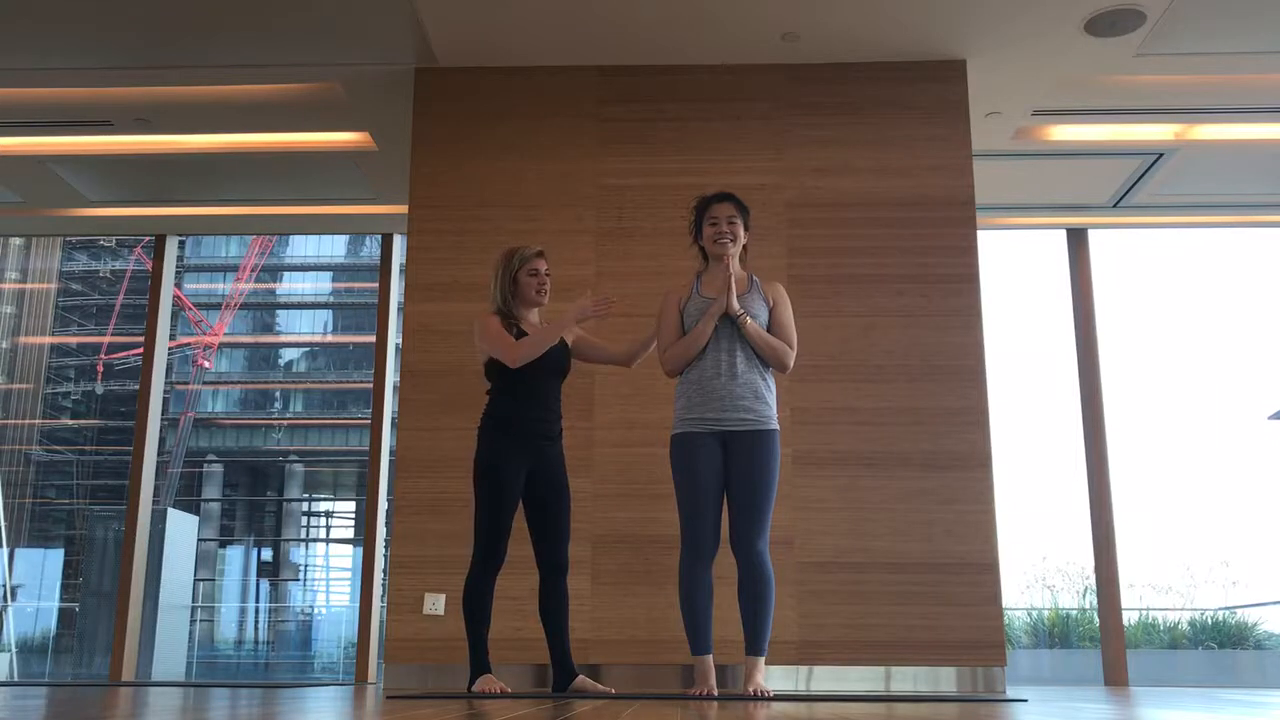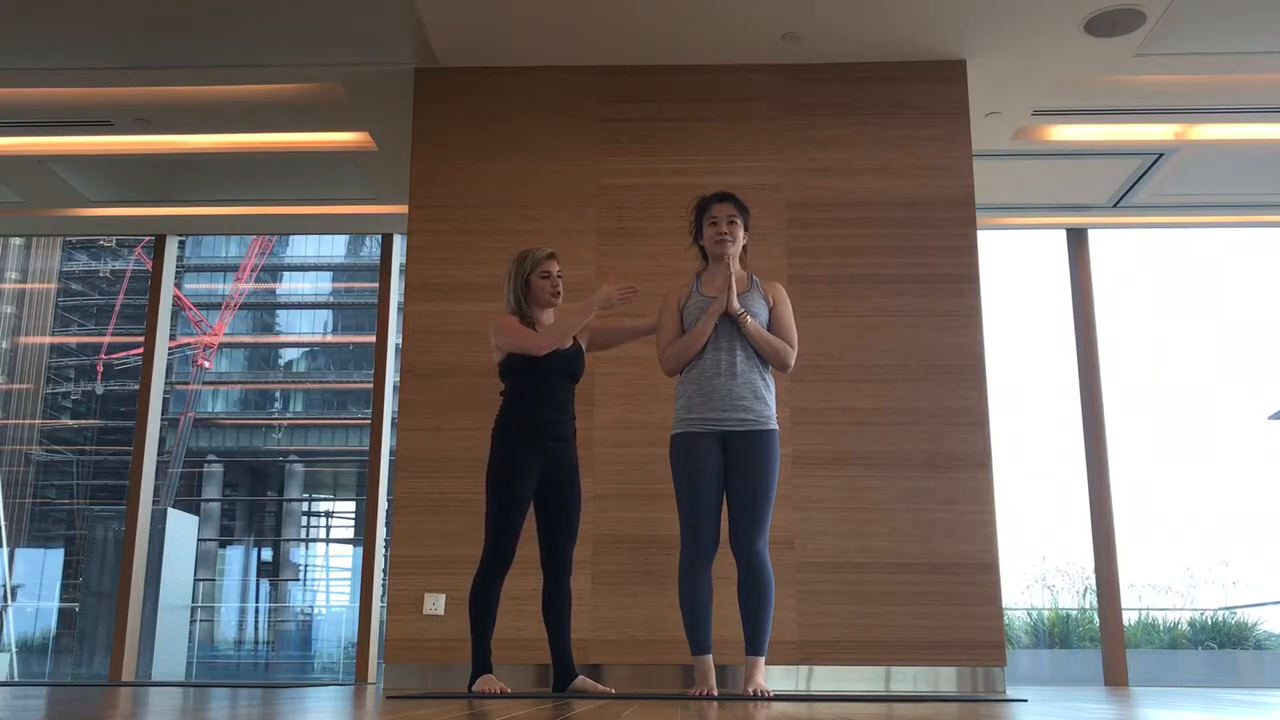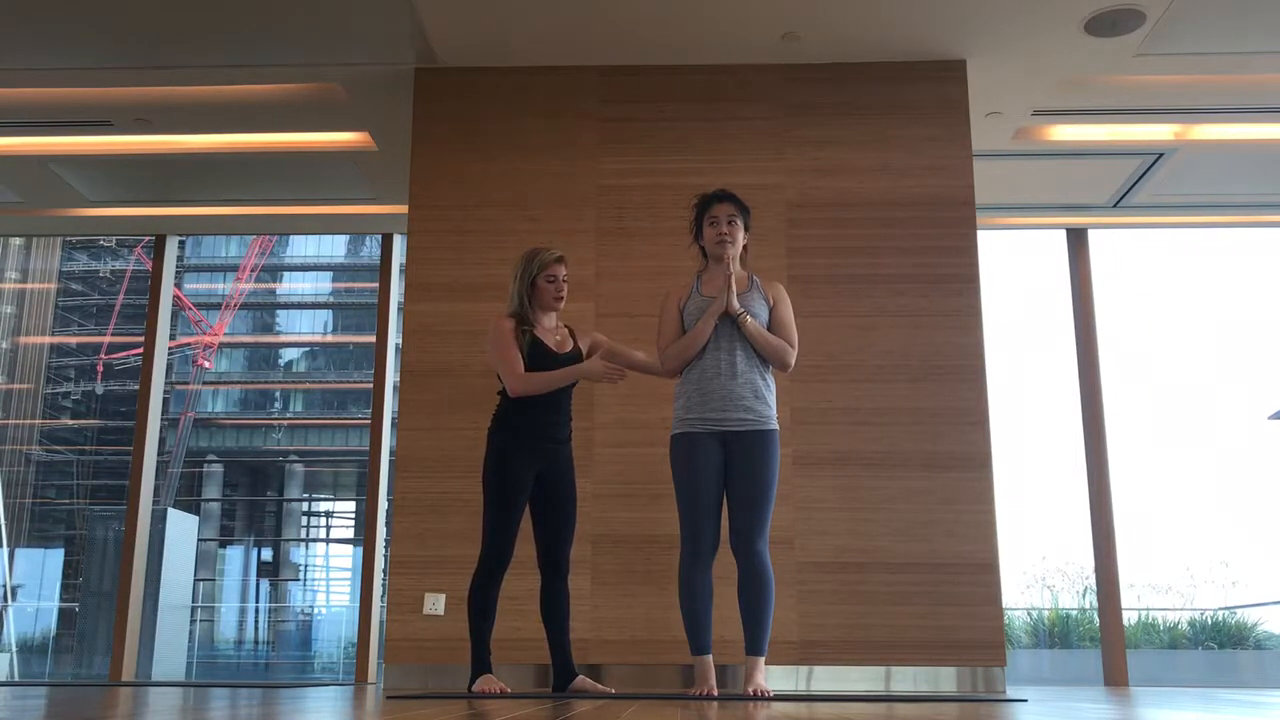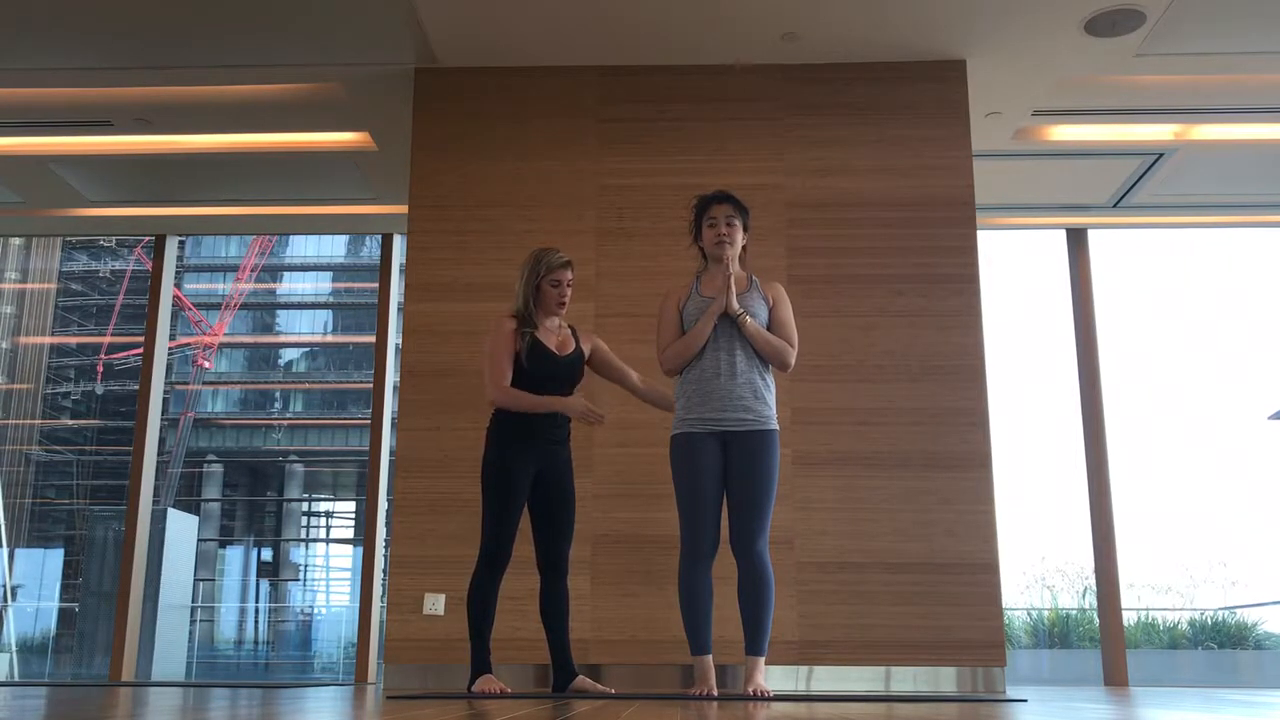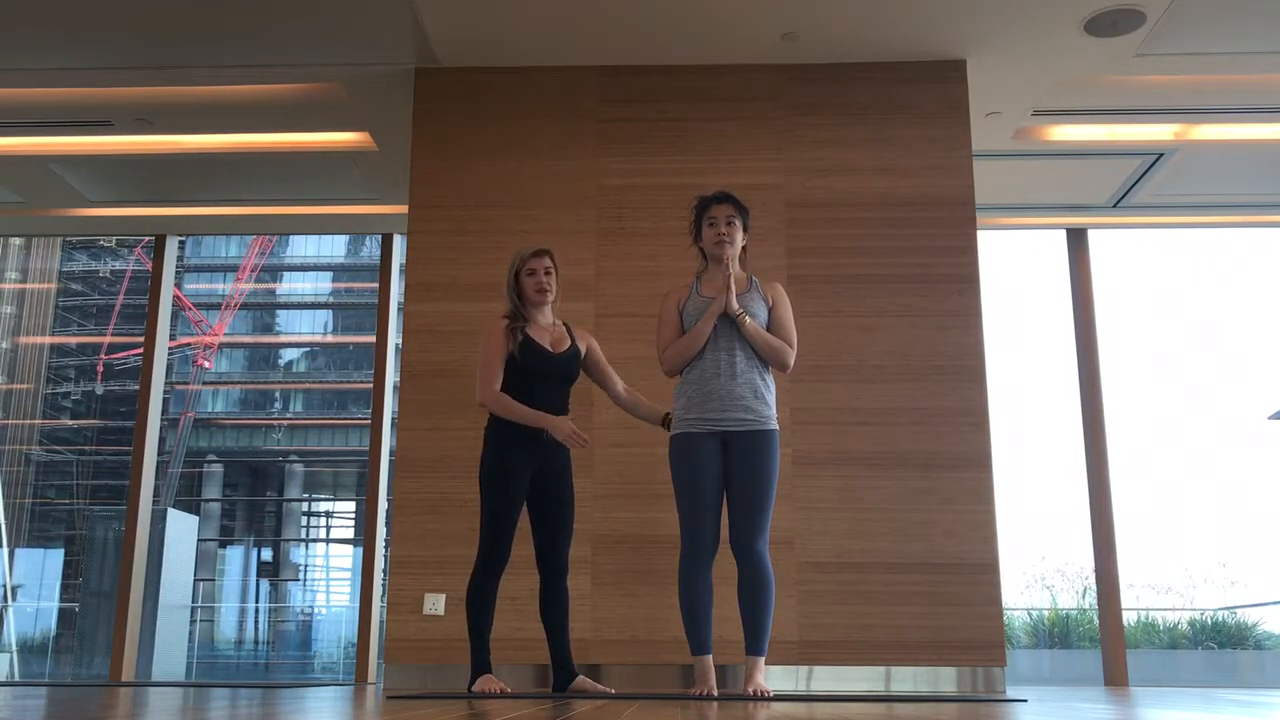
dt=1s
person 1, frame 1
left shoulder: (770, 292)
right shoulder: (681, 297)
left elbow: (786, 360)
right elbow: (670, 363)
left wrist: (740, 314)
right wrist: (713, 313)
left hip: (755, 428)
right hip: (695, 430)
left knee: (752, 547)
right knee: (698, 547)
left ankle: (756, 667)
right ankle: (704, 668)
person 1, frame 2
left shoulder: (769, 292)
right shoulder: (681, 296)
left elbow: (787, 358)
right elbow: (669, 362)
left wrist: (739, 313)
right wrist: (713, 312)
left hip: (754, 427)
right hip: (695, 429)
left knee: (751, 546)
right knee: (698, 546)
left ankle: (755, 667)
right ankle: (703, 668)
person 1, frame 3
left shoulder: (770, 293)
right shoulder: (681, 296)
left elbow: (787, 358)
right elbow: (669, 361)
left wrist: (739, 313)
right wrist: (713, 312)
left hip: (755, 428)
right hip: (695, 430)
left knee: (752, 547)
right knee: (698, 547)
left ankle: (756, 667)
right ankle: (703, 668)
person 1, frame 4
left shoulder: (769, 293)
right shoulder: (680, 297)
left elbow: (787, 358)
right elbow: (669, 362)
left wrist: (739, 313)
right wrist: (713, 312)
left hip: (755, 428)
right hip: (695, 430)
left knee: (751, 546)
right knee: (698, 547)
left ankle: (756, 667)
right ankle: (703, 668)
person 1, frame 5
left shoulder: (769, 293)
right shoulder: (680, 298)
left elbow: (786, 359)
right elbow: (669, 362)
left wrist: (738, 314)
right wrist: (713, 313)
left hip: (755, 428)
right hip: (695, 430)
left knee: (751, 547)
right knee: (698, 546)
left ankle: (756, 667)
right ankle: (703, 668)
person 2, frame 1
left shoulder: (564, 335)
right shoulder: (491, 325)
left elbow: (624, 358)
right elbow: (517, 356)
right wrist: (573, 317)
left hip: (548, 450)
right hip: (502, 447)
left knee: (555, 562)
right knee: (489, 556)
left ankle: (565, 671)
right ankle: (480, 670)
person 2, frame 2
left shoulder: (579, 332)
right shoulder: (505, 326)
left elbow: (640, 329)
right elbow: (540, 345)
right wrist: (594, 304)
left hip: (562, 452)
right hip: (516, 447)
left knee: (560, 564)
right knee: (498, 557)
left ankle: (565, 671)
right ankle: (481, 670)
person 2, frame 3
left shoulder: (581, 338)
right shoulder: (507, 328)
left elbow: (643, 362)
right elbow: (516, 384)
right wrist: (582, 371)
left hip: (557, 453)
right hip: (512, 448)
left knee: (557, 564)
right knee: (496, 556)
left ankle: (565, 671)
right ankle: (481, 669)
person 2, frame 4
left shoulder: (583, 341)
right shoulder: (510, 329)
left elbow: (637, 383)
right elbow: (498, 393)
right wrist: (562, 404)
left hip: (556, 455)
right hip: (510, 450)
left knee: (556, 565)
right knee: (495, 556)
left ankle: (565, 671)
right ankle: (481, 669)
person 2, frame 5
left shoulder: (579, 339)
right shoulder: (504, 330)
left elbow: (620, 394)
right elbow: (487, 395)
left wrist: (666, 417)
right wrist: (548, 421)
left hip: (554, 458)
right hip: (508, 450)
left knee: (556, 564)
right knee: (494, 556)
left ankle: (565, 671)
right ankle: (481, 670)
